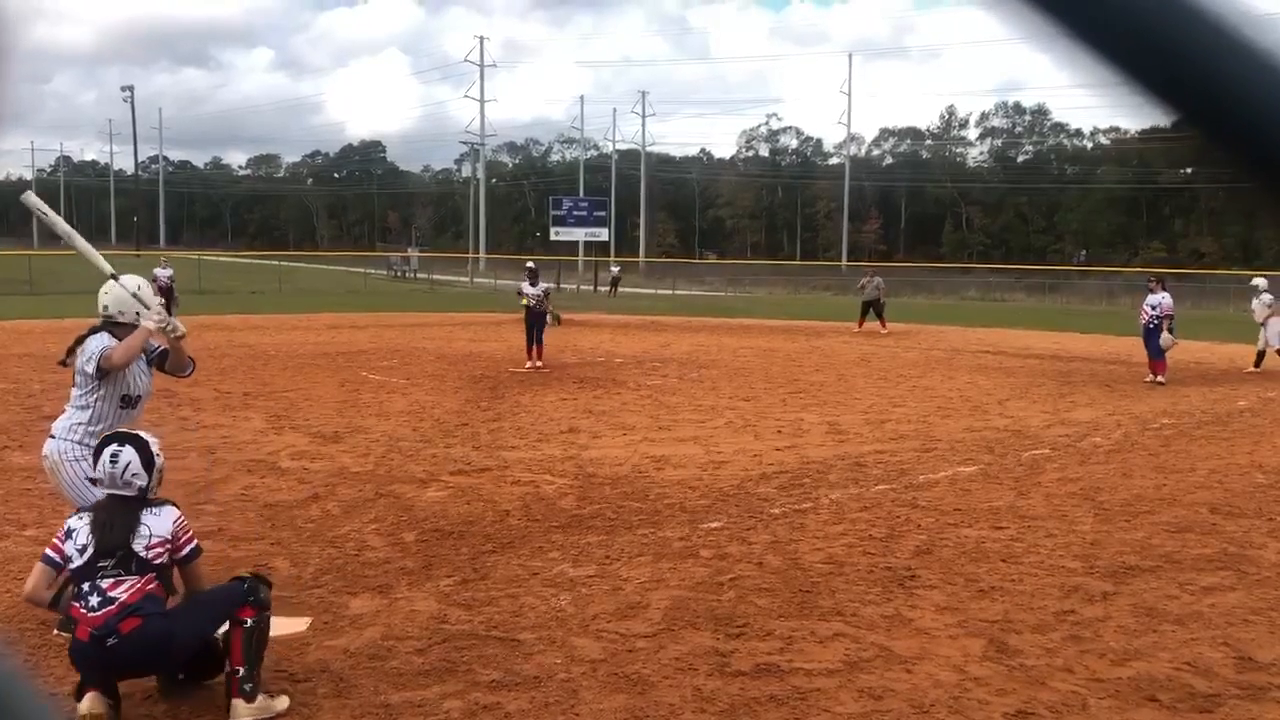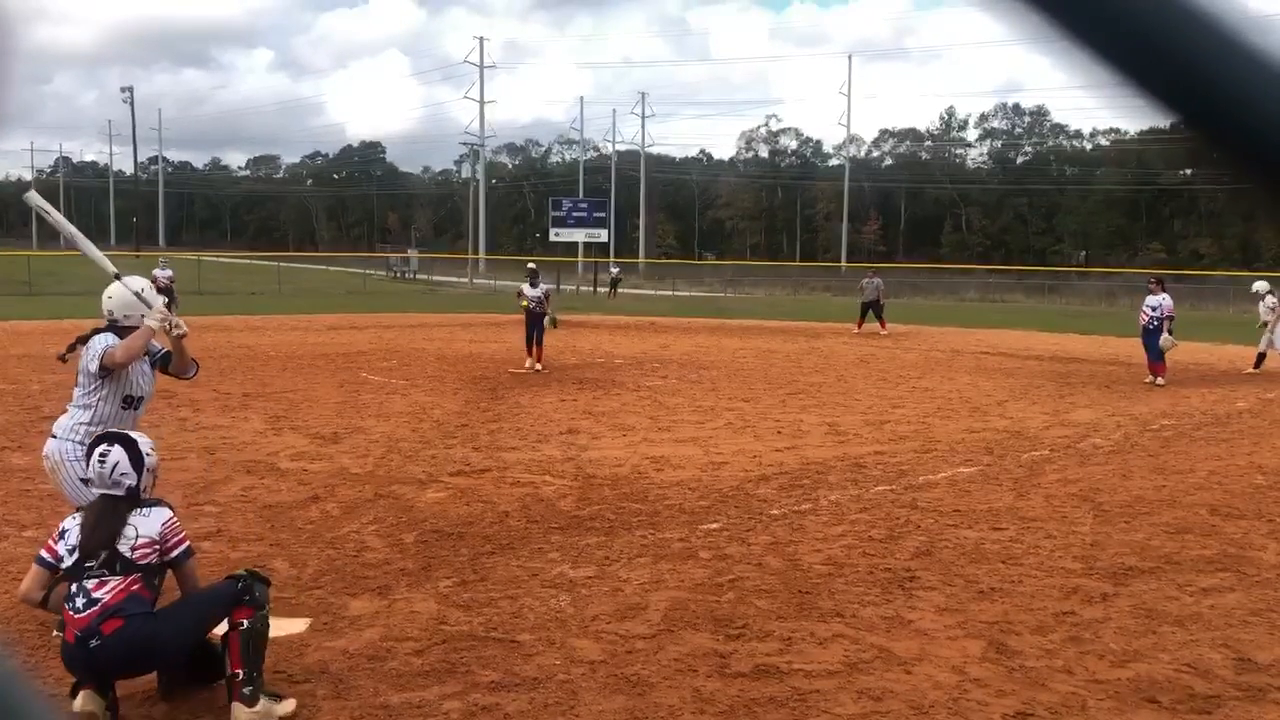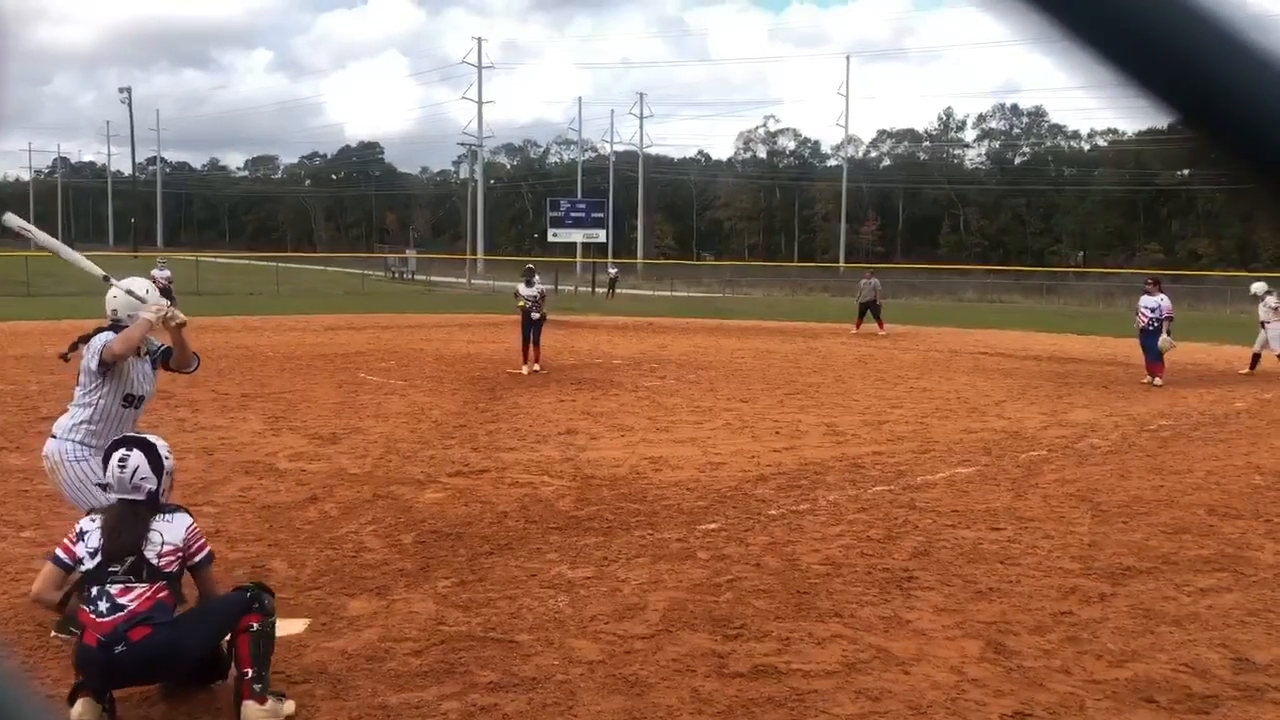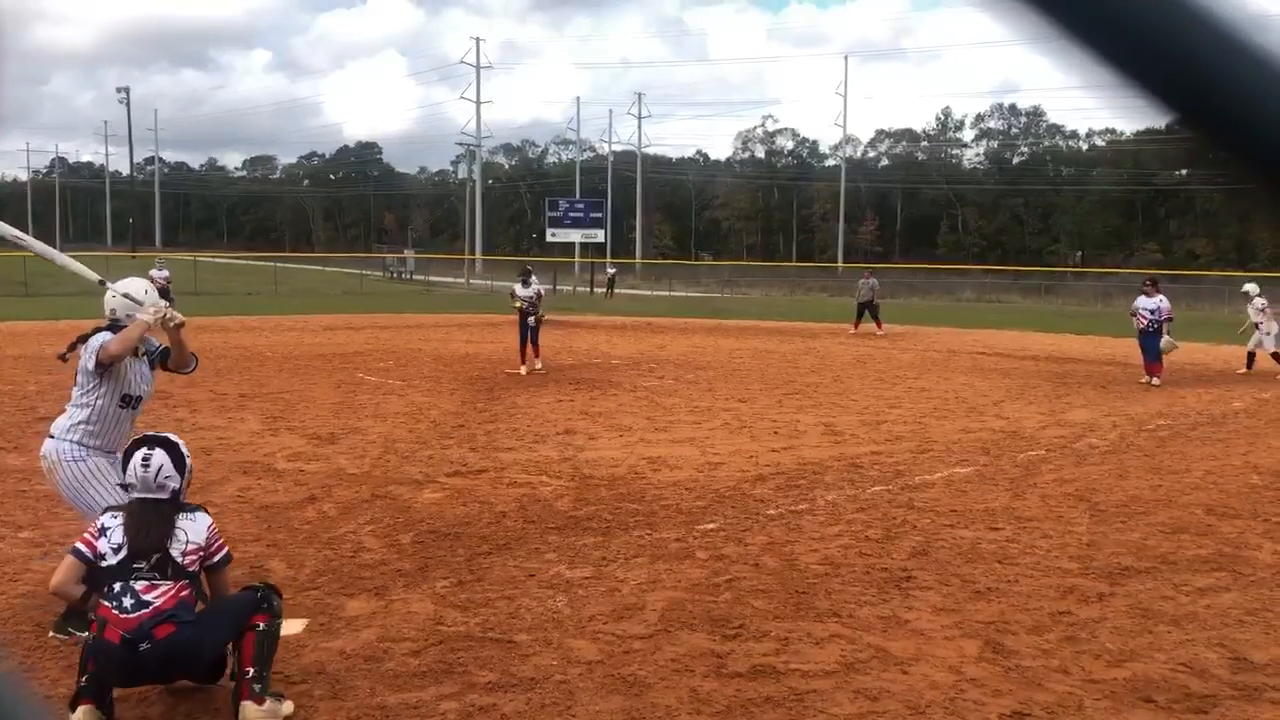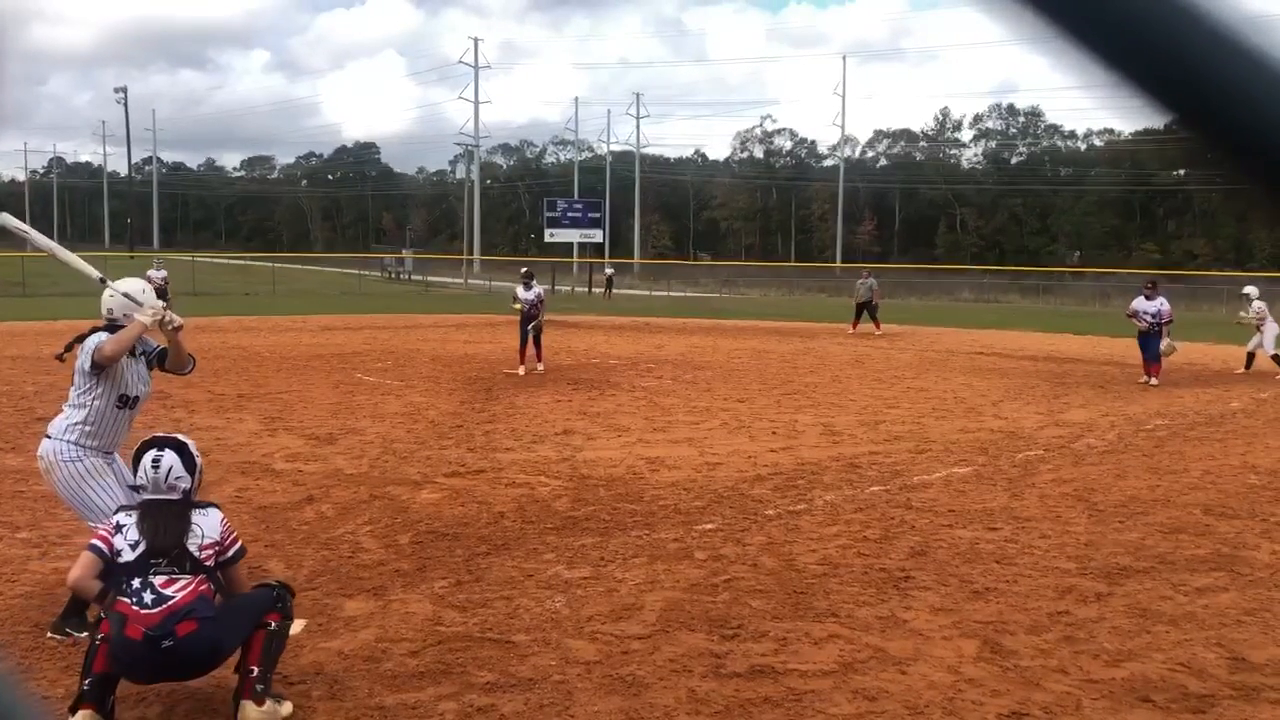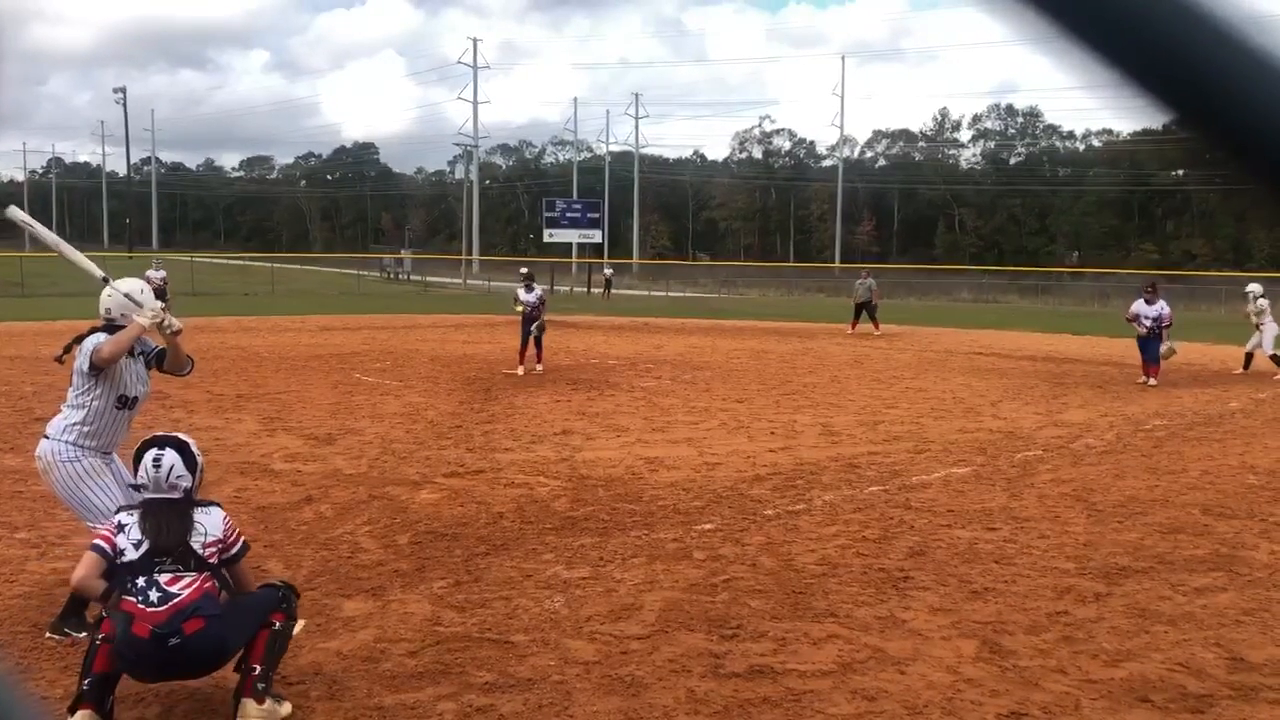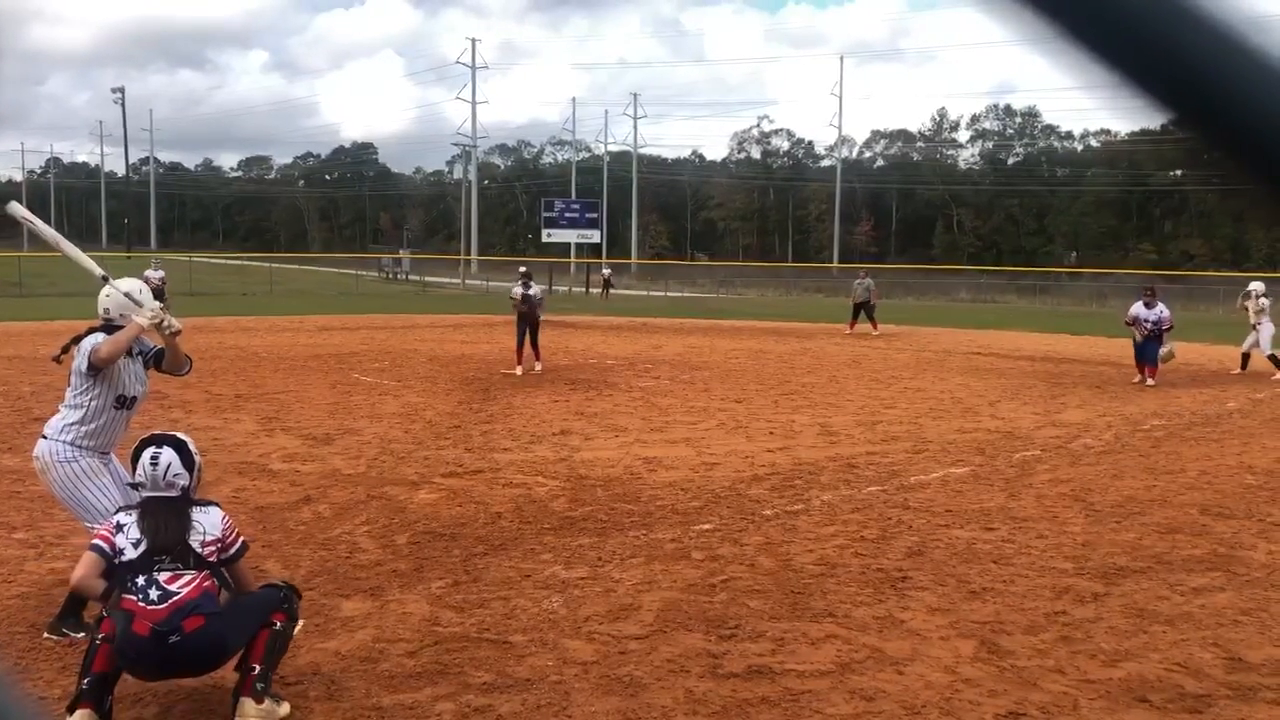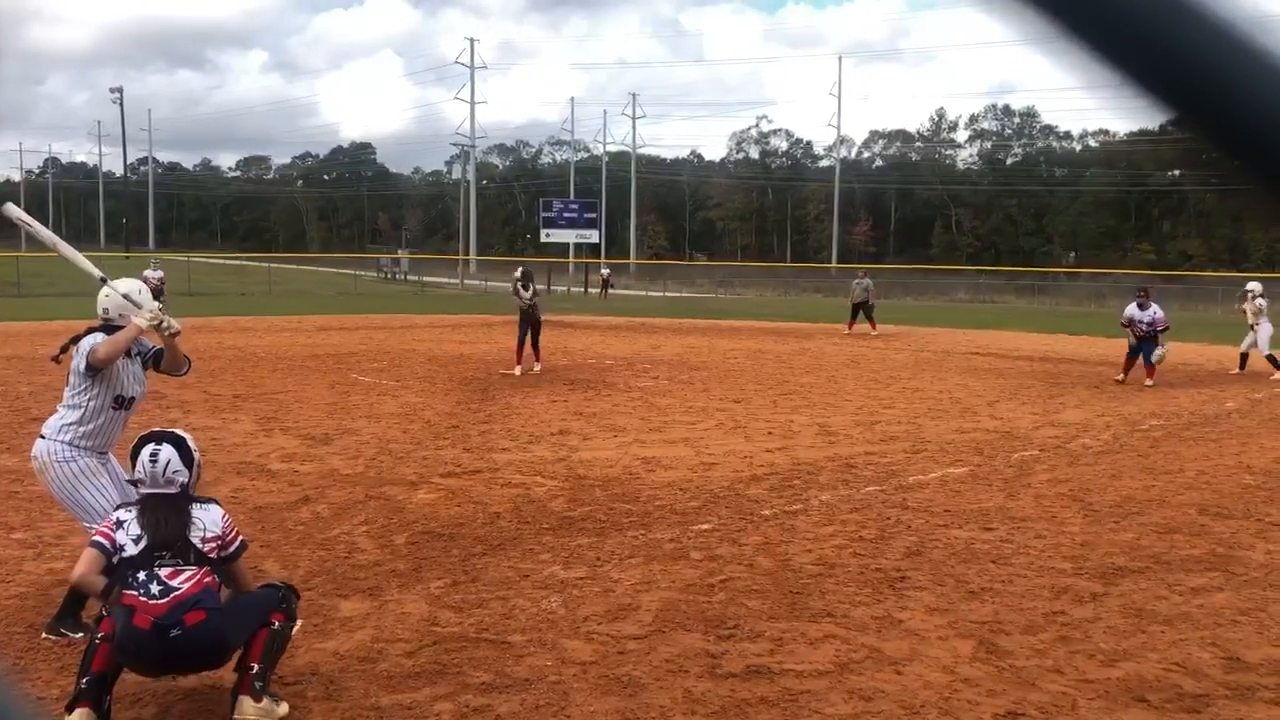
dt=0.3s
person 1, frame 1
left shoulder: (142, 348)
right shoulder: (98, 344)
left elbow: (182, 368)
right elbow: (117, 362)
left wrist: (174, 339)
right wrist: (149, 327)
right hip: (73, 451)
person 1, frame 2
left shoulder: (146, 349)
right shoulder: (102, 343)
left elbow: (185, 371)
right elbow: (120, 358)
left wrist: (177, 339)
right wrist: (152, 325)
right hip: (73, 451)
person 1, frame 3
left shoulder: (147, 346)
right shoulder: (104, 342)
left elbow: (185, 363)
right elbow: (117, 351)
left wrist: (176, 331)
right wrist: (149, 319)
left hip: (106, 451)
right hip: (73, 450)
person 1, frame 4
left shoulder: (145, 346)
right shoulder: (101, 342)
left elbow: (185, 365)
right elbow: (114, 351)
left wrist: (174, 332)
right wrist: (146, 322)
left hip: (104, 452)
right hip: (70, 451)
right ankle: (73, 618)
person 1, frame 5
left shoulder: (142, 347)
right shoulder: (97, 343)
left elbow: (182, 365)
right elbow: (109, 353)
left wrist: (172, 335)
right wrist: (143, 322)
left hip: (101, 453)
right hip: (69, 452)
right ankle: (71, 619)
person 1, frame 6
left shoulder: (141, 348)
right shoulder: (96, 343)
left elbow: (180, 367)
right elbow: (107, 355)
left wrist: (171, 337)
right wrist: (141, 325)
left hip: (99, 453)
right hip: (66, 452)
right ankle: (69, 619)
person 1, frame 7
left shoulder: (139, 347)
right shoulder: (95, 343)
left elbow: (179, 367)
right elbow: (106, 355)
left wrist: (170, 337)
right wrist: (140, 325)
left hip: (97, 453)
right hip: (65, 452)
right ankle: (66, 620)
person 1, frame 8
left shoulder: (138, 347)
right shoulder: (93, 343)
left elbow: (178, 367)
right elbow: (103, 356)
left wrist: (169, 338)
right wrist: (139, 326)
left hip: (95, 452)
right hip: (62, 452)
right ankle: (65, 619)
person 2, frame 1
left shoulder: (76, 523)
right shoulder: (167, 517)
left elbow: (33, 591)
right elbow: (198, 591)
left wrist: (82, 609)
left hip: (90, 658)
right hip: (151, 646)
right knee: (251, 590)
left ankle: (95, 692)
right ankle: (244, 696)
person 2, frame 2
left shoulder: (71, 524)
right shoulder: (159, 517)
left elbow: (29, 592)
right elbow: (193, 593)
left wrist: (79, 611)
left hip: (79, 659)
right hip: (136, 648)
right knee: (247, 589)
left ankle: (92, 690)
person 2, frame 3
left shoulder: (88, 526)
right shoulder: (179, 523)
left elbow: (41, 592)
right elbow: (210, 597)
left wrist: (91, 612)
left hip: (96, 662)
right hip: (156, 656)
right knee: (253, 599)
person 2, frame 4
left shoulder: (107, 522)
right shoulder: (200, 522)
left elbow: (60, 584)
right elbow: (222, 598)
left wrist: (106, 605)
left hip: (114, 662)
right hip: (178, 654)
right knee: (262, 598)
person 2, frame 5
left shoulder: (120, 522)
right shoulder: (212, 519)
left elbow: (78, 580)
right elbow: (238, 593)
left wrist: (123, 604)
left hip: (131, 659)
right hip: (196, 651)
left knee: (111, 616)
right knee: (275, 597)
person 2, frame 6
left shoulder: (122, 521)
right shoulder: (214, 517)
left elbow: (81, 580)
right elbow: (246, 590)
left wrist: (127, 605)
left hip: (137, 658)
right hip: (202, 649)
left knee: (113, 616)
right knee: (279, 597)
person 2, frame 7
left shoulder: (120, 522)
right shoulder: (213, 517)
left elbow: (81, 580)
right elbow: (246, 589)
left wrist: (127, 603)
left hip: (137, 656)
right hip: (203, 646)
left knee: (113, 615)
right knee: (281, 597)
person 2, frame 8
left shoulder: (121, 518)
right shoulder: (213, 513)
left elbow: (82, 576)
right elbow: (244, 589)
left wrist: (126, 600)
right wrist: (218, 624)
left hip: (138, 650)
right hip: (204, 641)
left knee: (114, 614)
right knee: (280, 598)
